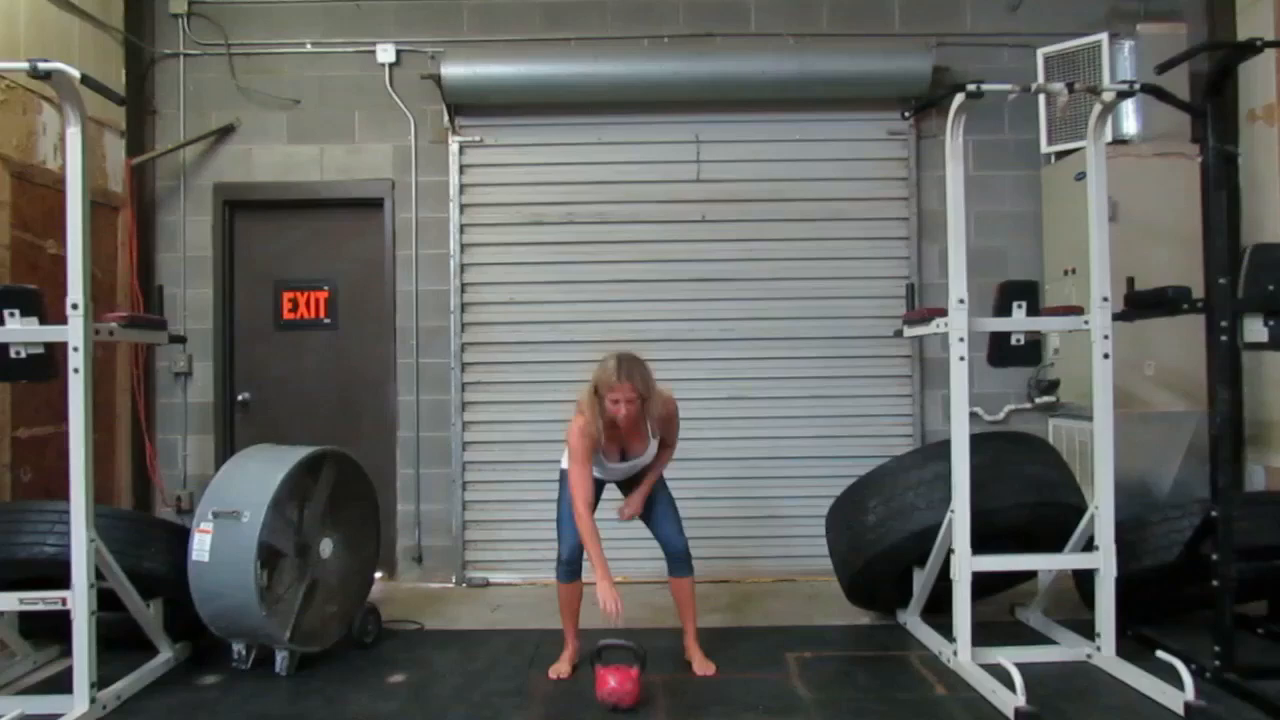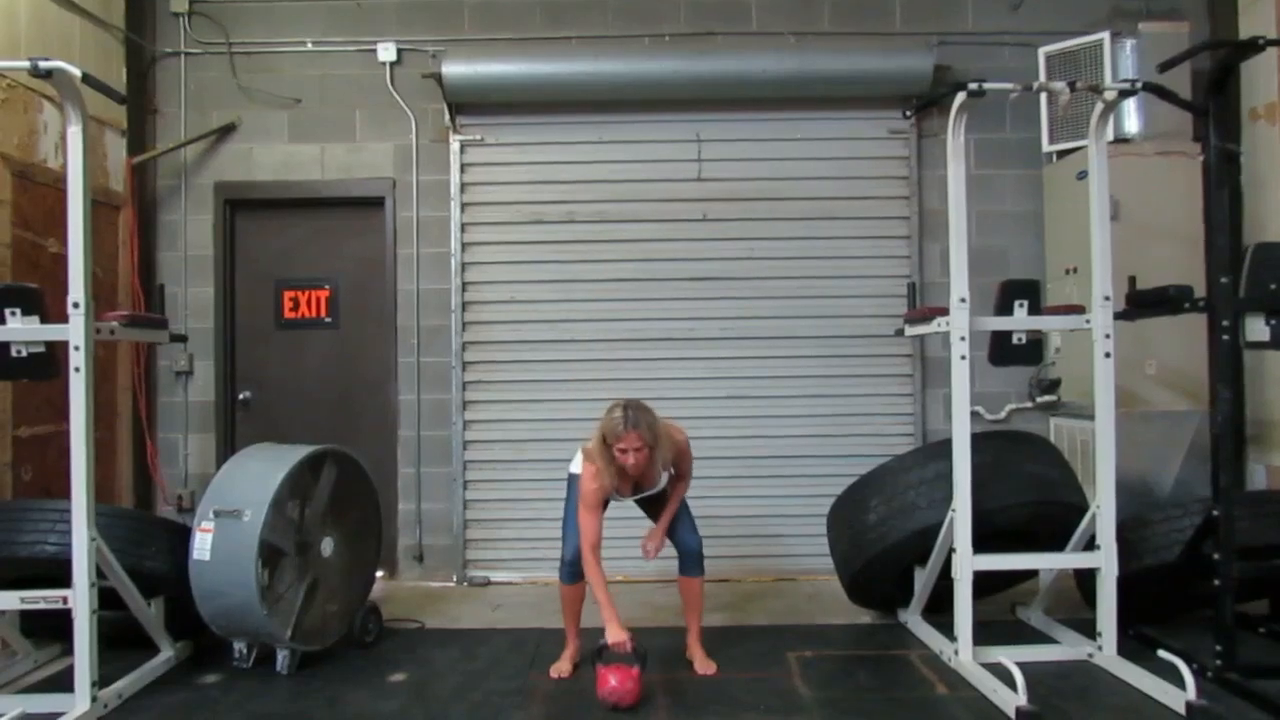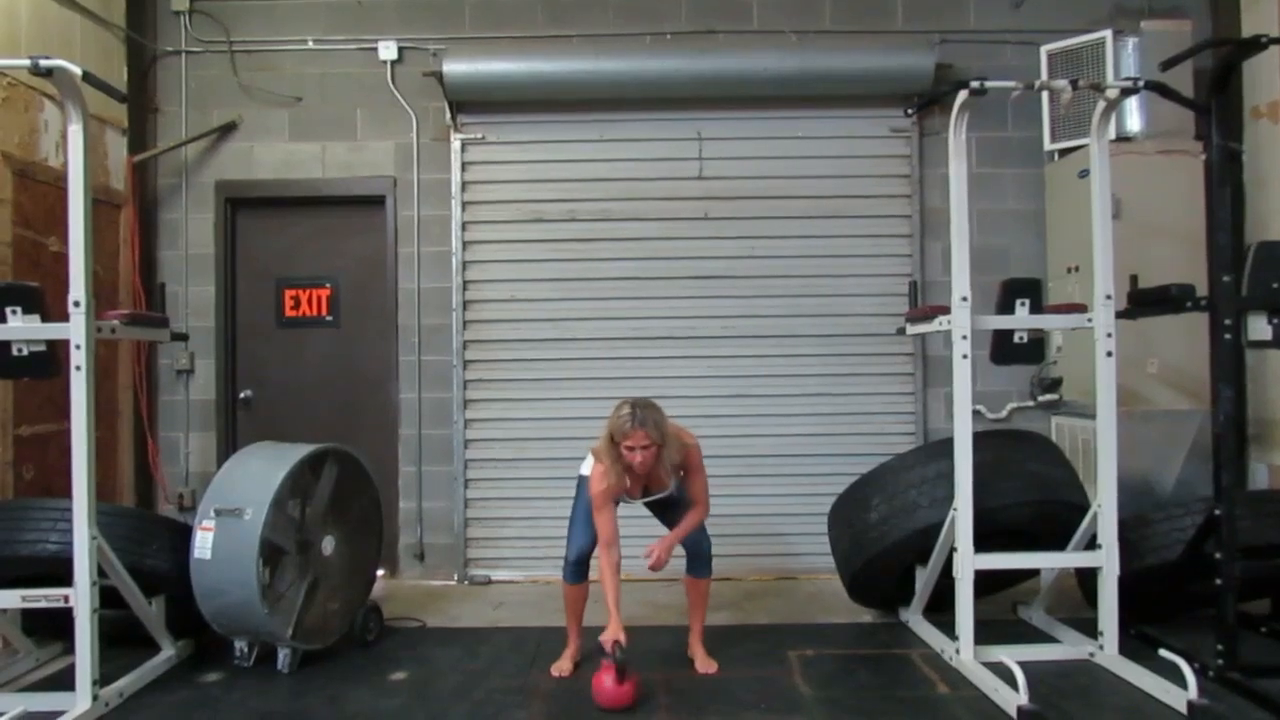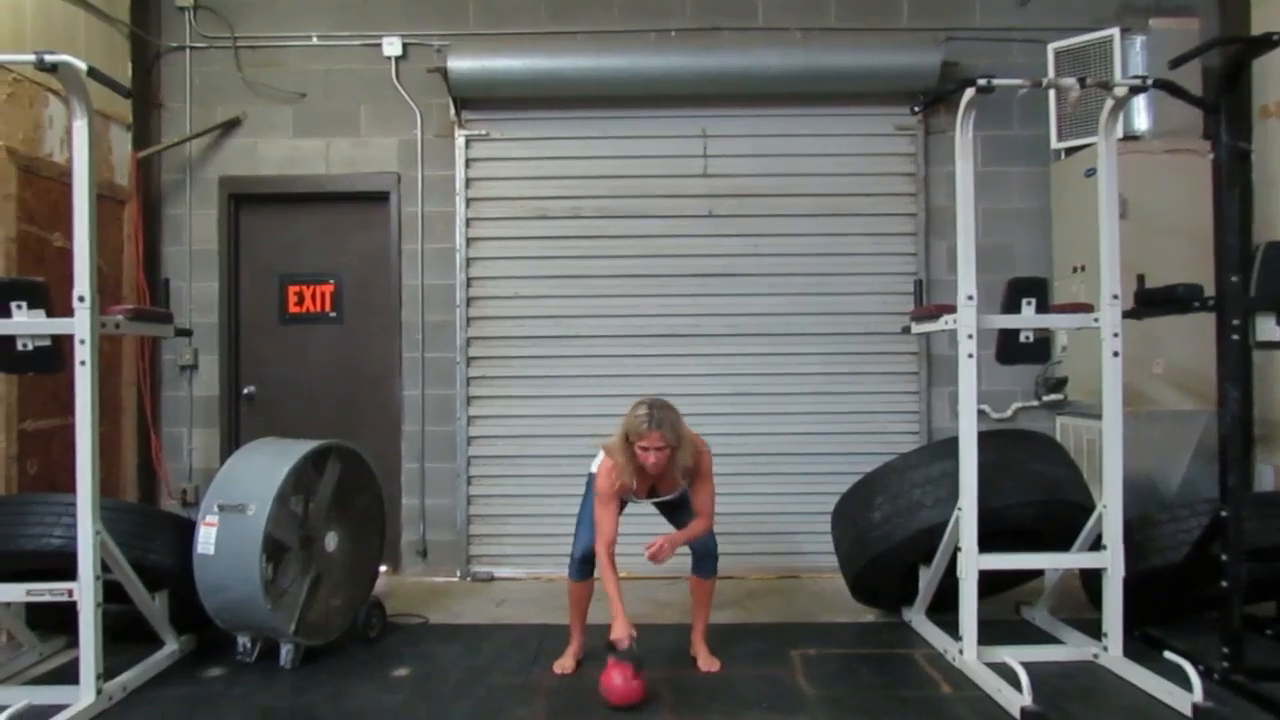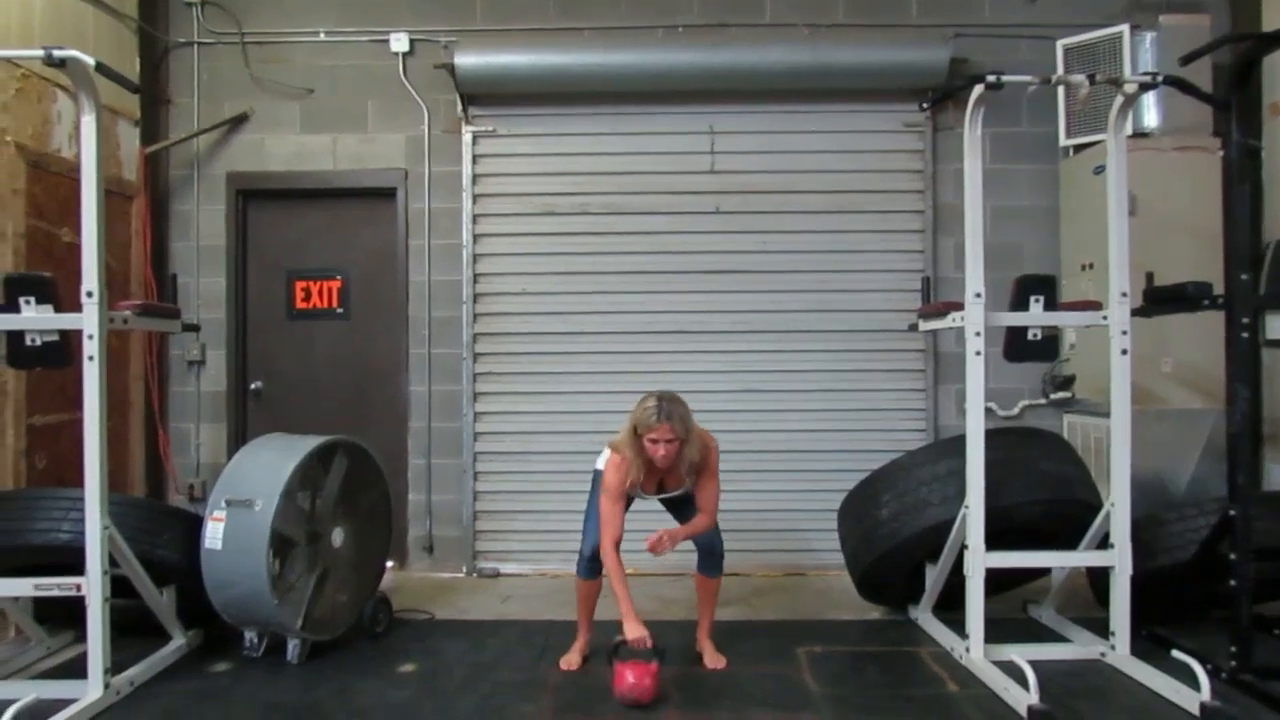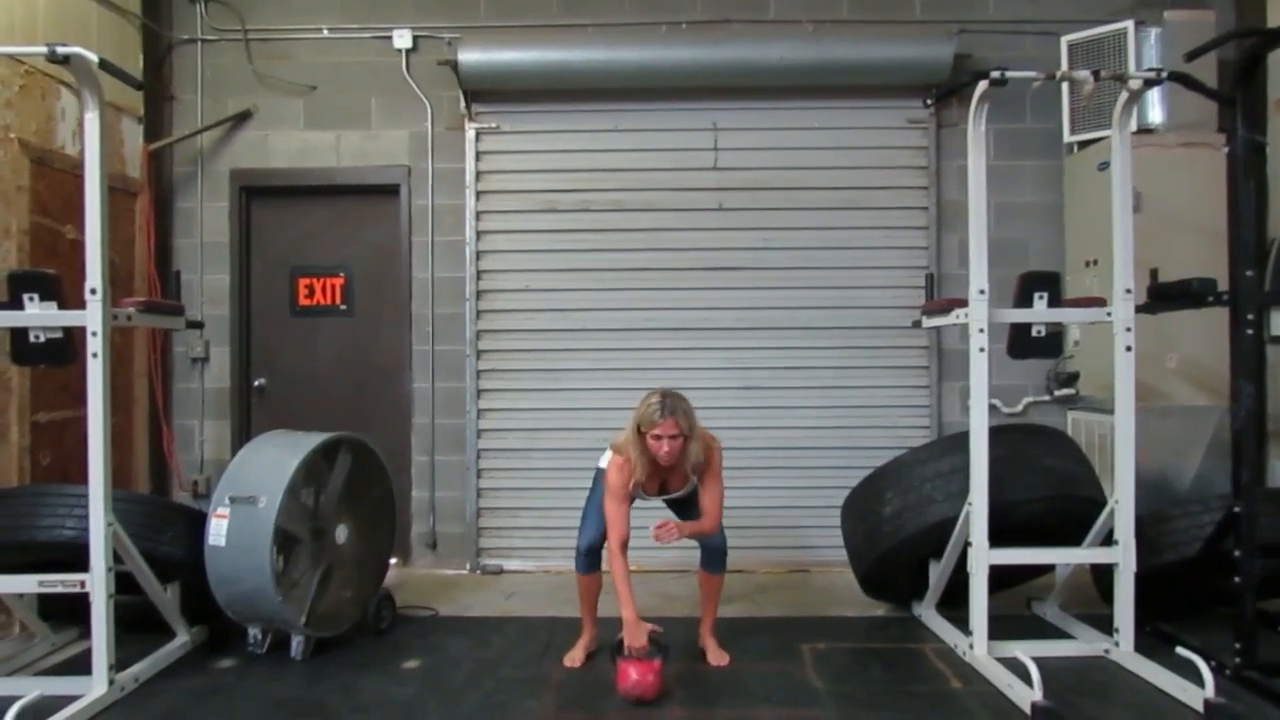
dt=0.3s
person 1, frame 1
left shoulder: (664, 408)
right shoulder: (584, 424)
left elbow: (667, 449)
right elbow: (581, 508)
left wrist: (642, 491)
right wrist: (602, 577)
left hip: (640, 471)
right hip: (588, 470)
left knee: (677, 547)
right knee: (569, 553)
left ankle: (692, 646)
right ankle: (570, 648)
person 1, frame 2
left shoulder: (675, 442)
right shoulder: (594, 468)
left elbow: (681, 478)
right elbow: (590, 553)
left wrist: (661, 526)
right wrist: (611, 621)
left hip: (653, 484)
right hip: (596, 481)
left knee: (691, 547)
right knee: (572, 556)
left ankle: (694, 644)
right ankle: (572, 647)
person 1, frame 3
left shoulder: (685, 448)
right shoulder: (603, 471)
left elbow: (700, 507)
right elbow: (609, 549)
left wrist: (670, 541)
right wrist: (614, 620)
left hip: (664, 488)
right hip: (603, 481)
left knee: (700, 548)
right knee: (576, 555)
left ankle: (696, 643)
right ankle: (572, 647)
person 1, frame 4
left shoulder: (697, 453)
right shoulder: (612, 468)
left elbow: (704, 518)
right elbow: (604, 548)
left wrist: (675, 539)
right wrist: (619, 617)
left hip: (673, 488)
right hip: (617, 481)
left knee: (706, 549)
right knee: (582, 553)
left ankle: (699, 641)
right ankle: (575, 644)
person 1, frame 5
left shoulder: (705, 449)
right shoulder: (619, 461)
left elbow: (707, 516)
right elbow: (609, 546)
left wrist: (677, 534)
right wrist: (629, 617)
left hip: (679, 485)
right hip: (618, 477)
left knee: (712, 547)
right knee: (591, 551)
left ankle: (704, 638)
right ankle: (582, 640)
person 1, frame 6
left shoulder: (707, 450)
right shoulder: (622, 461)
left elbow: (712, 520)
right elbow: (617, 547)
left wrist: (684, 528)
right wrist: (630, 619)
left hip: (682, 486)
right hip: (618, 475)
left knee: (716, 544)
right knee: (588, 545)
left ankle: (707, 634)
right ankle: (588, 635)
